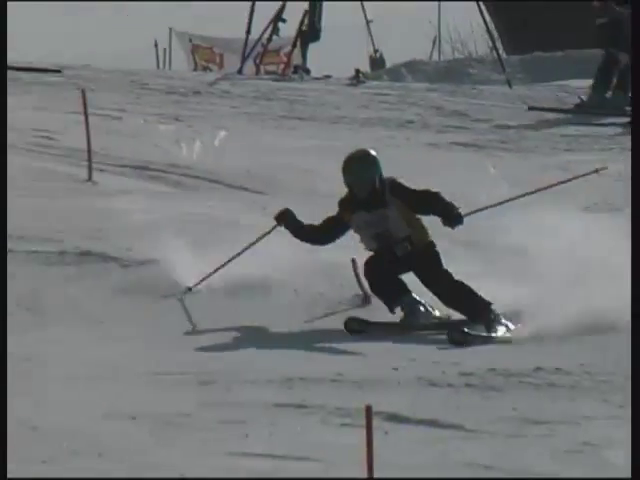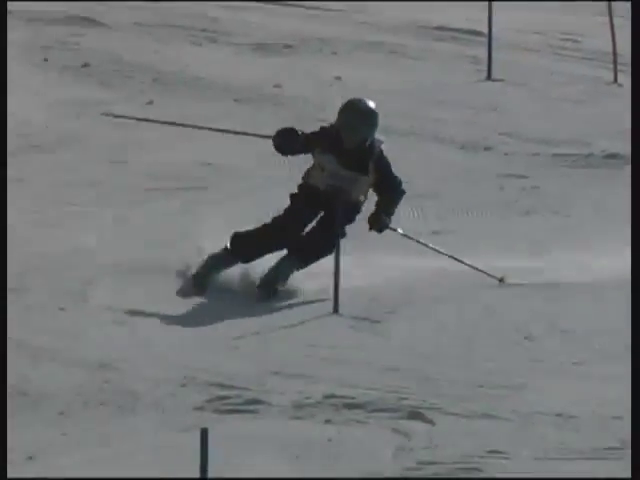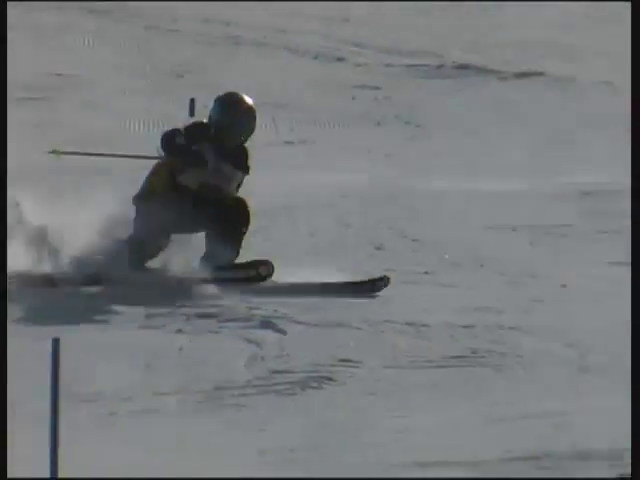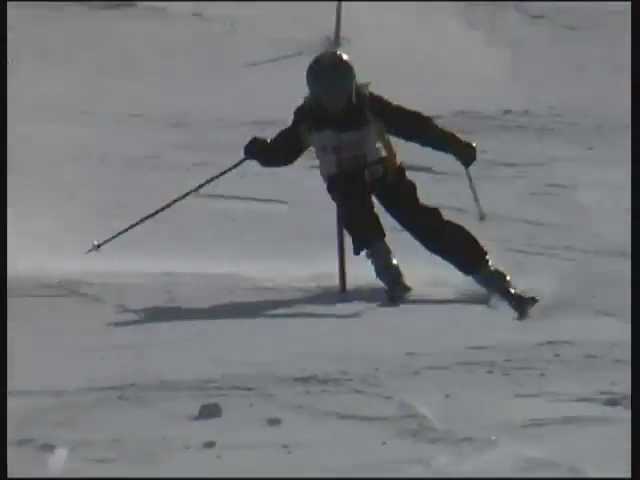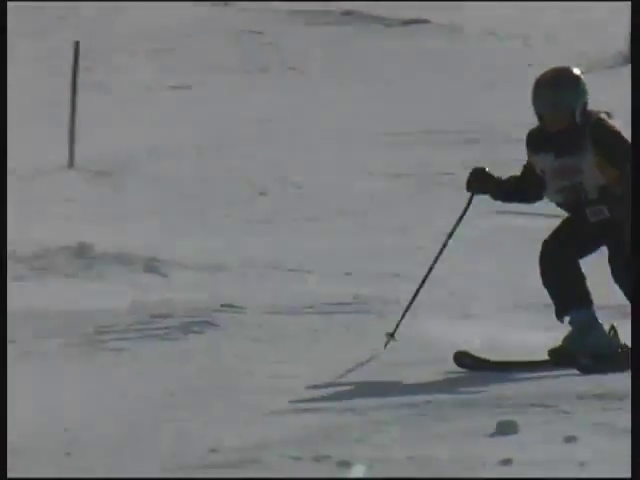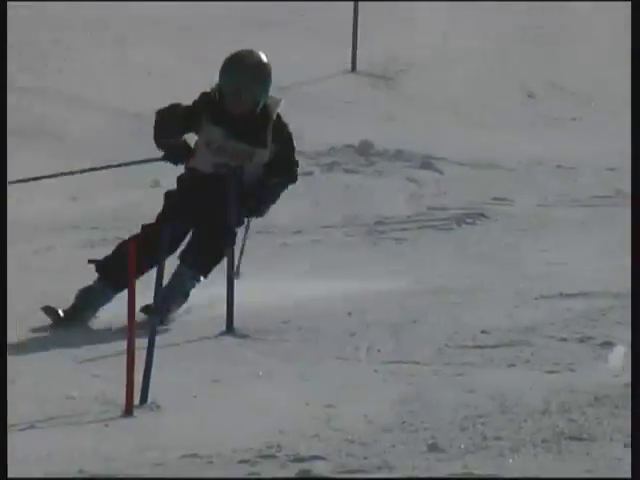
dt=0.7s
person 1, frame 1
left shoulder: (392, 192)
right shoulder: (349, 209)
left elbow: (426, 200)
right elbow: (324, 233)
left wrist: (448, 212)
right wrist: (294, 225)
left hip: (418, 248)
right hip: (390, 255)
left knee: (440, 283)
right knee: (373, 271)
left ankle: (491, 318)
right ankle: (417, 310)
person 1, frame 2
left shoulder: (374, 158)
right shoulder: (327, 139)
left elbow: (393, 188)
right elbow: (286, 143)
left wrist: (384, 213)
right wrist: (289, 140)
left hip: (342, 203)
right hip: (314, 191)
left knee: (329, 232)
right knee: (282, 229)
left ankle: (278, 275)
right ankle: (221, 261)
person 1, frame 3
left shoulder: (239, 160)
right shoulder: (197, 133)
left elbow: (222, 199)
right elbow: (170, 141)
right wrist: (188, 152)
left hip: (195, 207)
right hip: (159, 198)
left knee: (236, 212)
right knee: (156, 234)
left ankle: (217, 262)
person 1, frame 4
left shoulder: (369, 106)
right shoulder: (308, 119)
left elbow: (417, 125)
right elbow: (281, 152)
left wrist: (454, 145)
right wrist: (261, 150)
left hip: (382, 171)
right hip: (344, 179)
left knee: (423, 221)
right knee: (354, 207)
left ankle: (485, 273)
right ankle: (387, 270)
person 1, frame 5
left shoulder: (598, 132)
right shoulder: (540, 141)
left elbow: (631, 161)
right elbow: (530, 187)
left wrist: (619, 193)
right wrist: (490, 185)
left hip: (619, 211)
right hip: (584, 214)
left knee: (626, 271)
right knee: (554, 257)
right ankle: (589, 332)
person 1, frame 6
left shoulder: (271, 126)
right shoulder: (208, 108)
left elbow: (286, 170)
right elbow: (167, 121)
left wrist: (263, 195)
right wrist: (175, 146)
left hip: (238, 192)
right hip: (198, 182)
left knee: (217, 227)
right knee: (160, 236)
left ankle: (177, 289)
right ankle: (98, 293)
